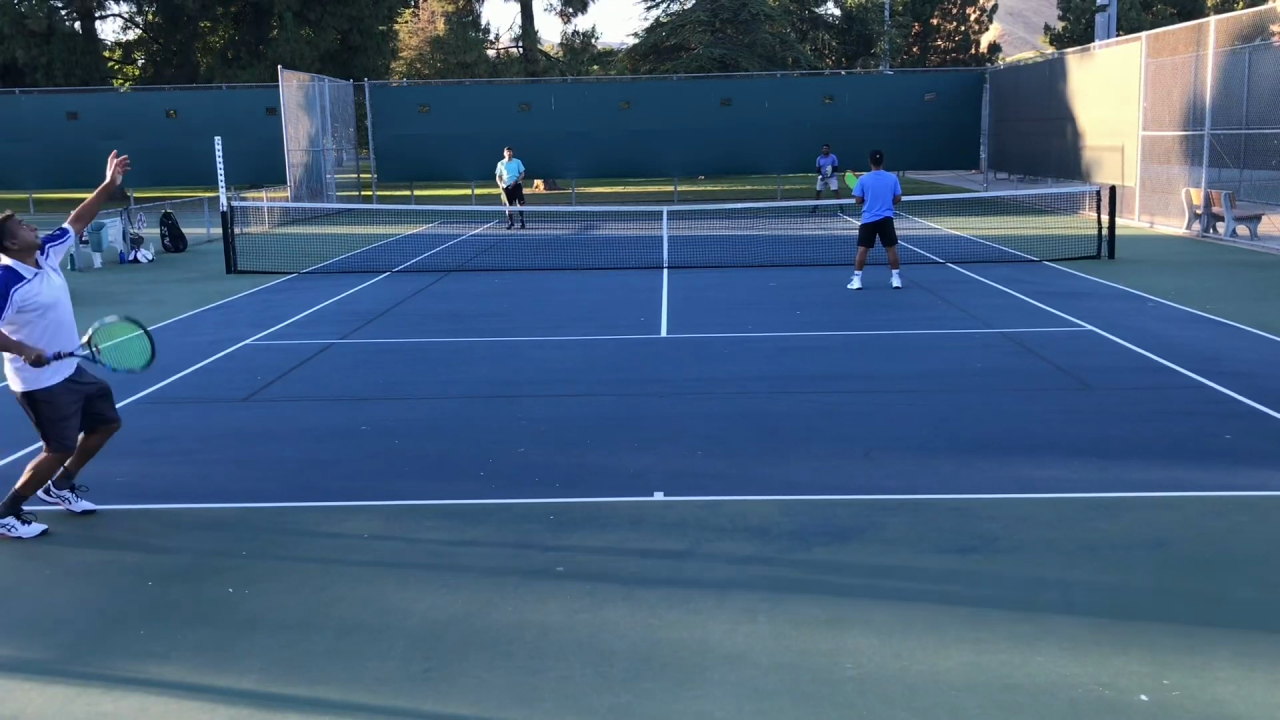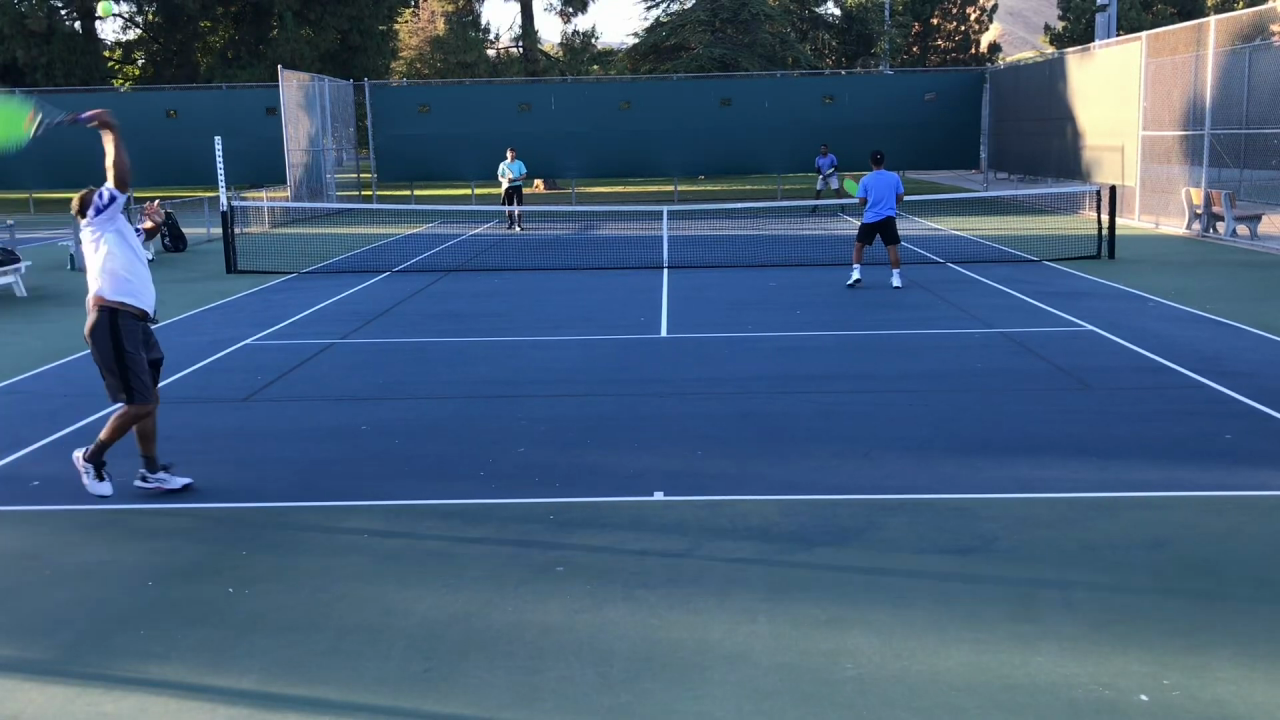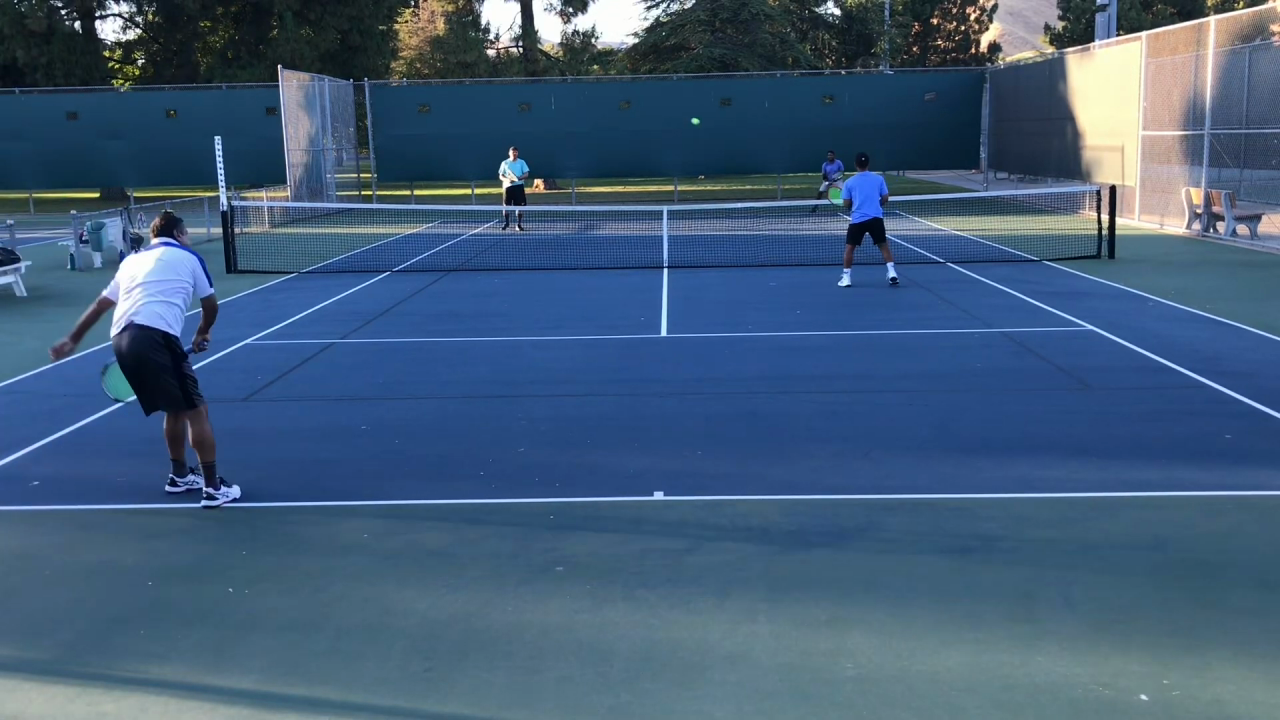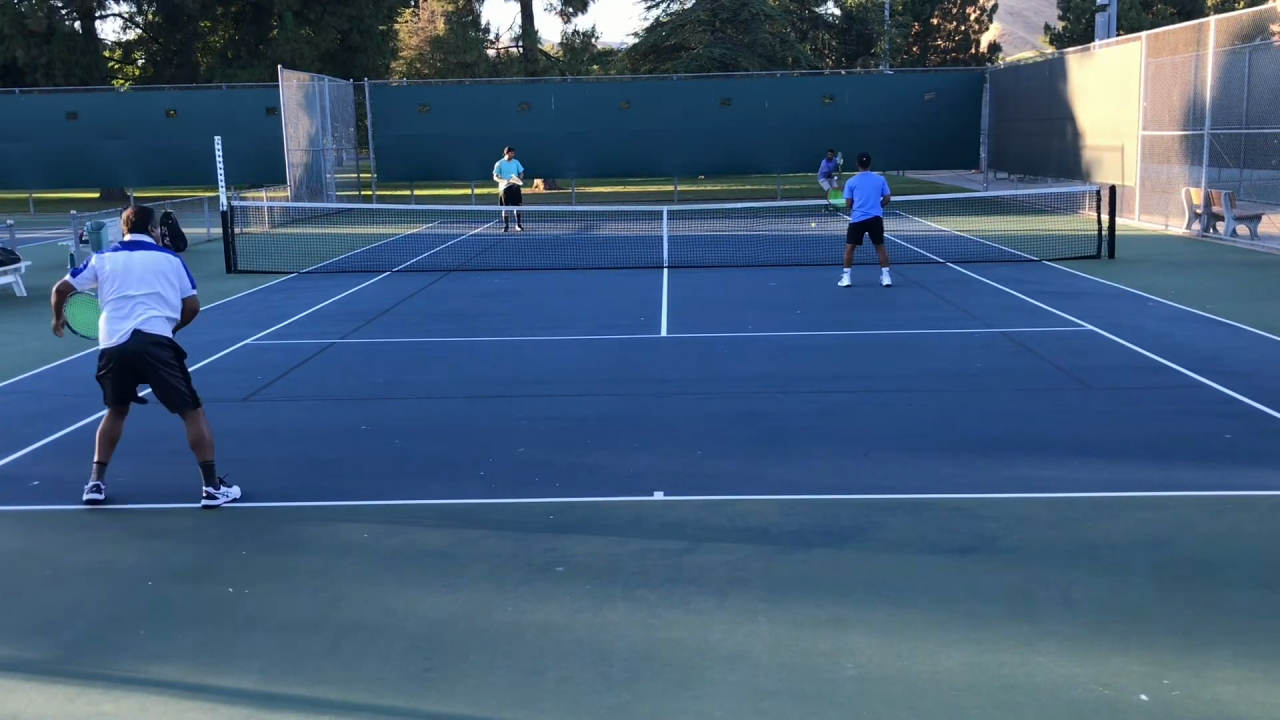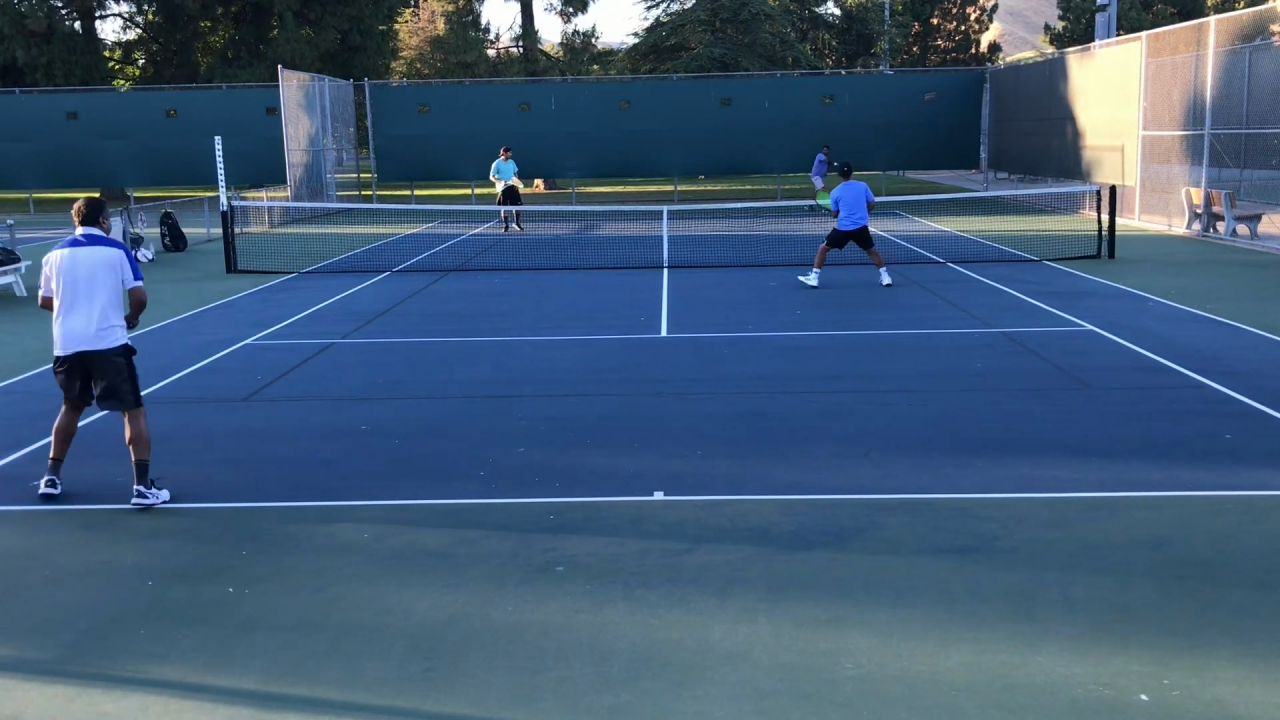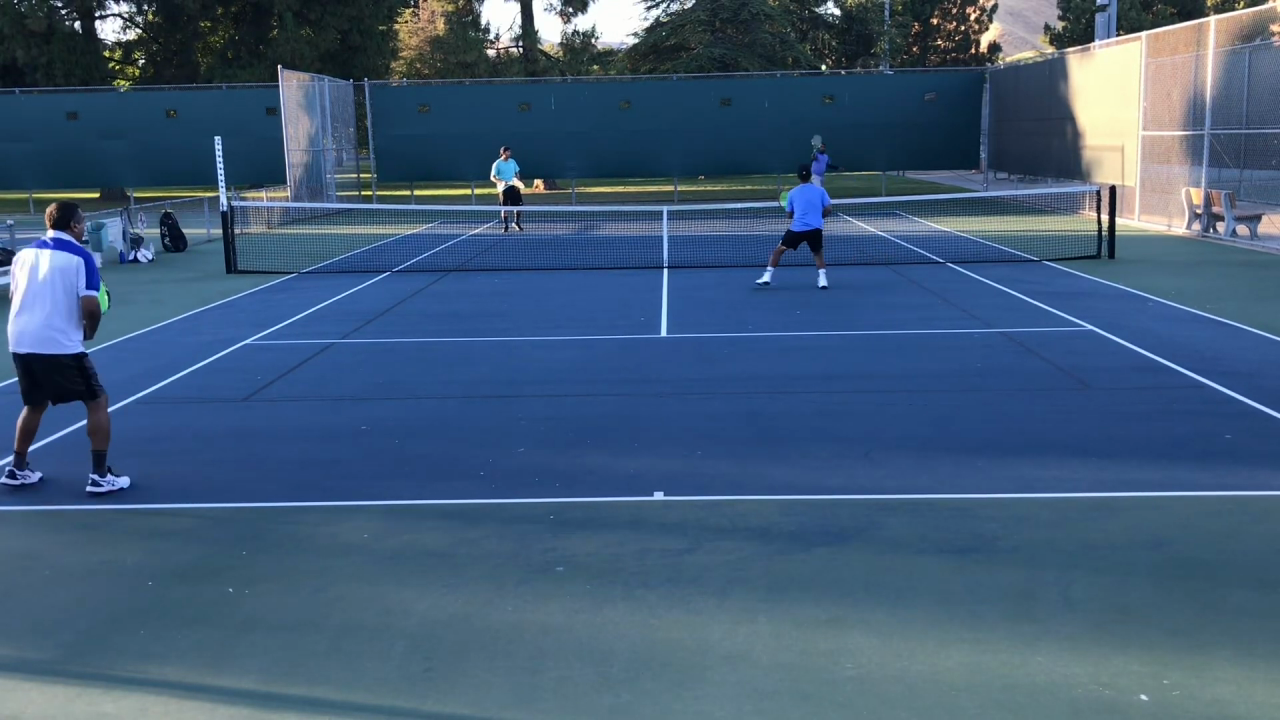
dt=0.4s
person 1, frame 1
left shoulder: (46, 255)
left elbow: (78, 219)
left wrist: (112, 183)
left hip: (70, 369)
right hip: (41, 382)
left knee: (106, 423)
right knee: (60, 450)
left ankle: (60, 486)
person 1, frame 2
left shoulder: (114, 229)
right shoulder: (101, 218)
left elbow: (146, 233)
right elbow: (118, 175)
left wrist: (153, 222)
right wrist: (110, 130)
left hip: (133, 322)
right hip: (115, 321)
left knee: (147, 401)
right knee: (140, 406)
left ankle: (152, 470)
right ankle: (93, 456)
person 1, frame 3
left shoulder: (131, 262)
right shoulder: (187, 258)
left elbow: (100, 305)
right elbow: (211, 305)
left wrist: (72, 339)
right wrist: (203, 335)
left hip: (121, 340)
right hip: (156, 336)
left knee: (176, 408)
right knee: (194, 409)
left ankle: (180, 474)
right ankle: (213, 487)
person 1, frame 4
left shoulder: (101, 259)
right shoulder: (170, 260)
left elbow: (61, 289)
right elbow: (192, 307)
left wrist: (58, 318)
right wrist: (169, 327)
left hip: (113, 347)
right hip: (154, 343)
left knee: (116, 410)
right knee: (192, 412)
left ankle: (96, 482)
right ankle: (212, 486)
person 1, frame 5
left shoulder: (54, 256)
right shoulder: (117, 251)
left elbow: (46, 302)
right elbow: (139, 297)
right wrist: (132, 317)
left hip: (66, 347)
right hip: (108, 346)
left knee: (72, 406)
right knee: (134, 412)
left ankle: (51, 476)
right ankle: (143, 486)
person 1, frame 6
left shoulder: (24, 254)
right shoulder: (80, 257)
right elbow: (90, 307)
right wrist: (91, 329)
right hip: (59, 347)
left knee: (35, 404)
right knee: (97, 401)
right ankle: (100, 475)
